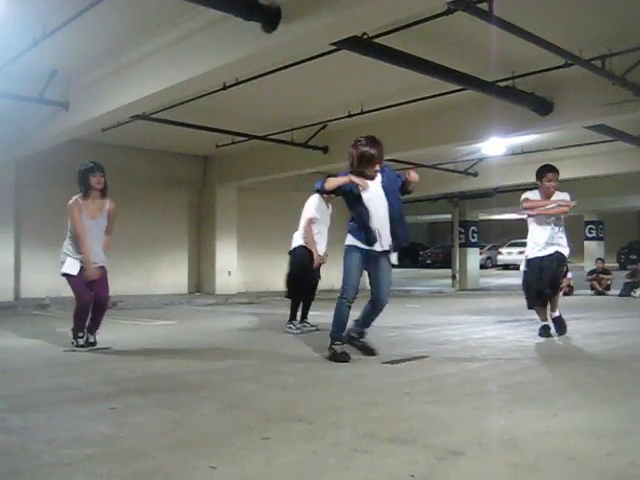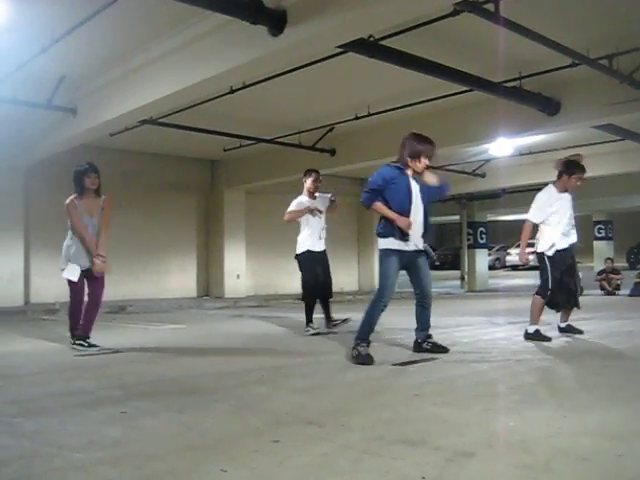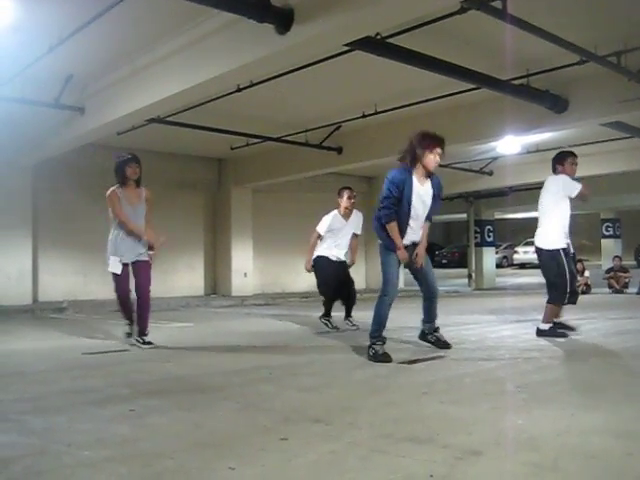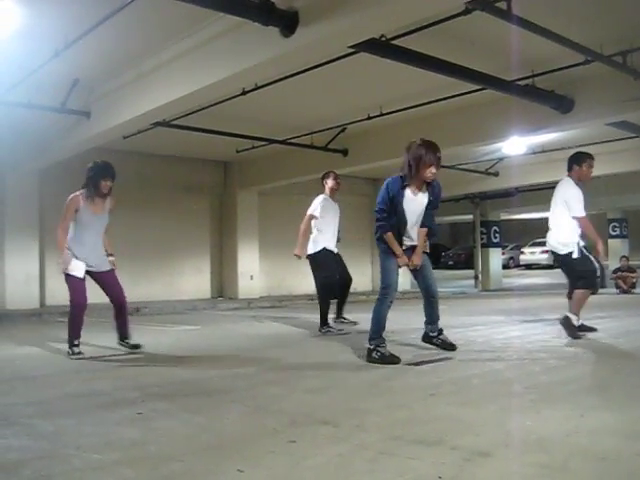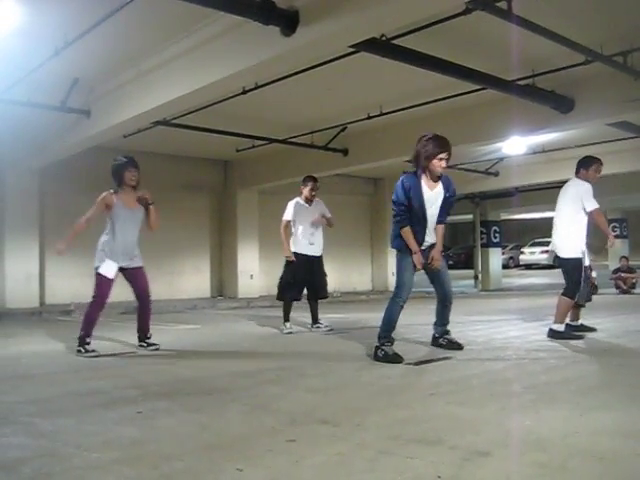
dt=1s
person 1, frame 1
left shoulder: (387, 174)
right shoulder: (350, 181)
left elbow: (404, 188)
right elbow: (322, 187)
left wrist: (409, 178)
right wrist: (349, 179)
left hip: (382, 249)
right hip: (357, 245)
left knee: (381, 298)
right knee: (348, 294)
left ankle: (356, 333)
right ankle: (336, 342)
person 1, frame 2
left shoulder: (418, 181)
right shoulder: (389, 173)
left elbow: (441, 190)
right elbow: (368, 198)
left wrist: (424, 175)
right wrist: (396, 217)
left hip: (416, 247)
right hip: (392, 245)
left knee: (425, 294)
right knee: (384, 295)
left ankle: (422, 339)
right ankle: (361, 344)
person 1, frame 3
left shoulder: (434, 183)
right shoulder: (398, 177)
right elbow: (387, 213)
left wrist: (422, 245)
right wrist: (399, 247)
left hip: (415, 245)
right hip: (392, 244)
left knee: (431, 289)
right knee: (389, 291)
left ankle: (429, 330)
right ankle: (376, 342)
person 1, frame 4
left shoulder: (433, 189)
right shoulder: (393, 185)
left elbow: (427, 221)
right elbow: (382, 222)
left wrist: (418, 252)
right wrist: (399, 254)
left hip: (415, 246)
right hip: (390, 245)
left knee: (430, 290)
right knee: (388, 290)
left ankle: (432, 332)
right ankle: (375, 346)
person 1, frame 5
left shoulder: (447, 185)
right shoulder: (407, 182)
left elbow: (442, 218)
right elbow: (400, 219)
left wrist: (438, 248)
right wrist: (415, 252)
left hip: (432, 247)
right hip: (408, 247)
left knee: (446, 292)
right knee: (402, 293)
left ankle: (440, 334)
right ankle: (383, 344)
person 2, frame 1
left shoulder: (110, 205)
right shoulder: (75, 204)
right elbow: (80, 235)
left wrist: (99, 257)
right wrist: (88, 263)
left hip: (96, 260)
right hip: (74, 259)
left knee: (102, 298)
right knee: (85, 299)
left ankle: (91, 333)
right ankle: (78, 335)
person 2, frame 2
left shoulder: (104, 202)
right shoulder: (71, 203)
left elbow: (103, 230)
right elbow: (82, 233)
left wrist: (101, 256)
right wrist: (96, 257)
left hip: (94, 257)
right hip: (74, 256)
left knee: (96, 297)
right knee: (77, 298)
left ankle: (83, 337)
right ankle: (75, 336)
person 2, frame 3
left shoulder: (144, 193)
right shoulder: (113, 194)
right elbow: (125, 221)
left wrist: (151, 246)
right wrist: (149, 236)
left hip: (140, 250)
right hip: (120, 249)
left knee: (143, 291)
right knee: (123, 292)
left ankle: (141, 334)
right ankle: (130, 324)
person 2, frame 4
left shoulder: (108, 202)
right shoulder: (76, 200)
right elbow: (62, 230)
left wrist: (110, 255)
right wrist: (64, 256)
left hip: (99, 259)
right hip: (76, 257)
left knee: (119, 299)
right knee: (79, 302)
left ankle: (124, 338)
right ankle: (73, 344)
person 2, frame 5
left shoulder: (141, 198)
right shoulder: (109, 198)
left elbow: (153, 226)
right elbow: (86, 220)
left wrist: (150, 205)
right wrist: (66, 242)
left hip: (132, 257)
right hip: (109, 255)
left knee: (144, 297)
right knee: (99, 299)
left ankle: (144, 339)
right ankle: (83, 342)
person 3, frame 1
left shoulder: (563, 197)
right shoulder: (529, 196)
left elbow: (564, 210)
right elbow: (525, 205)
left wrist: (536, 212)
right wrist: (555, 202)
left hip: (556, 250)
right hip: (534, 253)
left knee: (550, 280)
right knee: (531, 288)
left ankle: (555, 313)
right ankle: (544, 322)
person 3, frame 2
left shoulder: (566, 189)
right shoulder: (544, 197)
left elbow: (579, 159)
right elbow: (529, 223)
left wrist: (567, 162)
right wrist: (523, 250)
left hip: (566, 248)
right hip: (550, 250)
left knee: (572, 287)
right knee: (547, 287)
left ankle: (564, 323)
right ankle: (531, 329)
person 3, frame 3
left shoulder: (551, 185)
right shoulder: (561, 180)
left elbow: (544, 214)
right elbow: (583, 194)
right wrist: (581, 191)
left hip: (545, 243)
right hip: (554, 244)
left knee: (560, 283)
right knee: (563, 284)
left ankle: (554, 320)
right ankle: (544, 326)
person 3, frame 4
left shoulder: (565, 186)
right shoulder: (571, 189)
right elbow: (582, 221)
right wrist: (598, 242)
left hip: (562, 242)
right hip: (567, 243)
left knee: (579, 280)
right knee: (592, 274)
left ankle: (574, 322)
right ankle: (571, 317)
person 3, frame 5
left shoulder: (569, 188)
right shoulder: (582, 186)
right elbow: (596, 213)
right wrist: (609, 234)
left hip: (563, 244)
right hip: (571, 246)
left knee: (581, 284)
right knee: (574, 286)
left ankle: (574, 322)
right ankle: (557, 327)
person 4, frame 1
left shoulder: (328, 207)
right shoulder: (316, 200)
right elbow: (307, 226)
left wrist: (323, 252)
right wrist: (315, 253)
left hip: (315, 251)
right hip: (302, 248)
left knee: (311, 286)
right knee: (300, 284)
left ankle: (303, 320)
right ankle: (292, 321)
person 4, frame 2
left shoulder: (321, 198)
right shoulder: (299, 201)
left elbow: (333, 199)
right elbow: (287, 217)
left wrist: (332, 204)
right wrist: (308, 209)
left hip: (321, 249)
right hip: (307, 250)
left knee: (324, 284)
right knee: (313, 285)
left ankle: (328, 319)
right ankle: (309, 324)
person 4, frame 3
left shoulder: (358, 216)
right shoulder: (331, 218)
right elbow: (315, 237)
left wrist: (353, 257)
right wrist: (309, 260)
left hip: (340, 259)
right hip: (323, 257)
left knee: (349, 290)
right knee: (332, 287)
left ankle: (348, 317)
right ankle: (326, 315)
person 4, frame 4
left shoulder: (335, 205)
right shoulder: (321, 201)
right elbow: (306, 222)
right wrist: (299, 246)
left hip: (331, 249)
right hip: (321, 249)
left knee: (345, 280)
right knee: (328, 285)
left ankle: (339, 316)
right ankle: (324, 325)
person 4, frame 5
left shoulder: (319, 206)
right shoulder: (294, 204)
left elbow: (331, 224)
right elbow: (284, 227)
left wrist: (324, 218)
right wrist: (286, 248)
left hip: (316, 253)
right hip: (298, 253)
left knee: (315, 288)
right knee: (290, 287)
left ankle: (315, 322)
right ankle: (286, 322)
